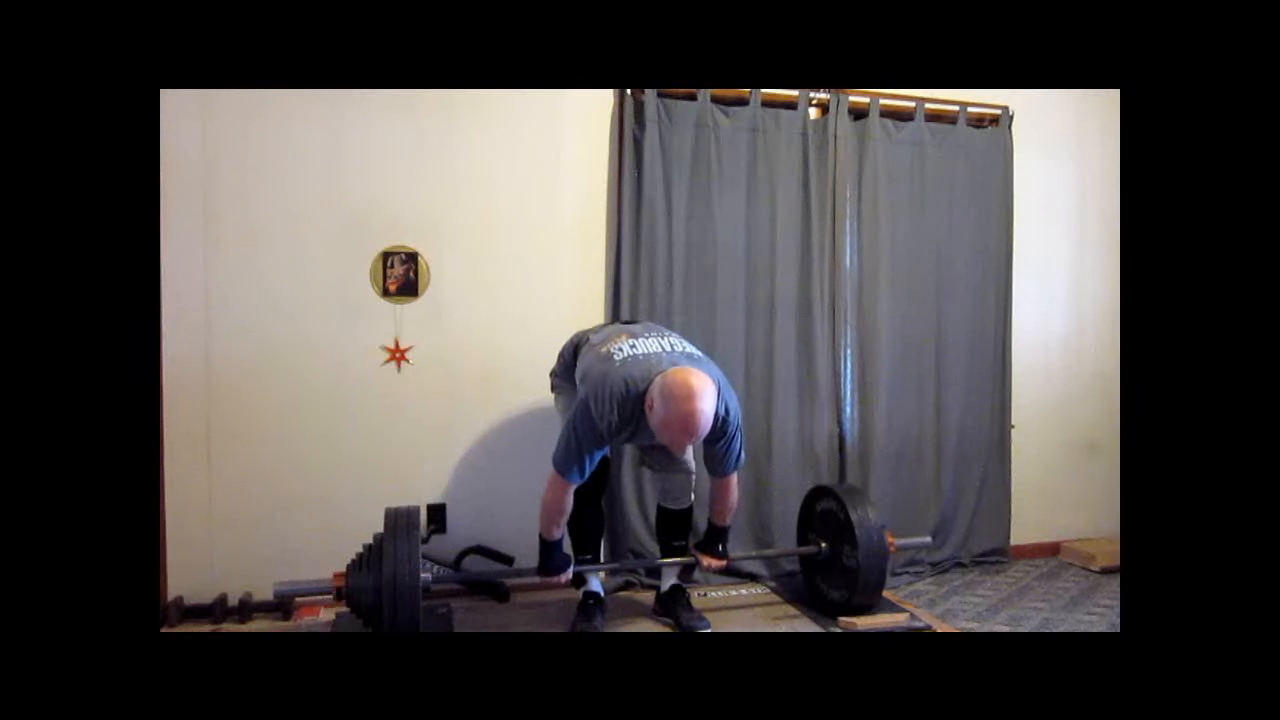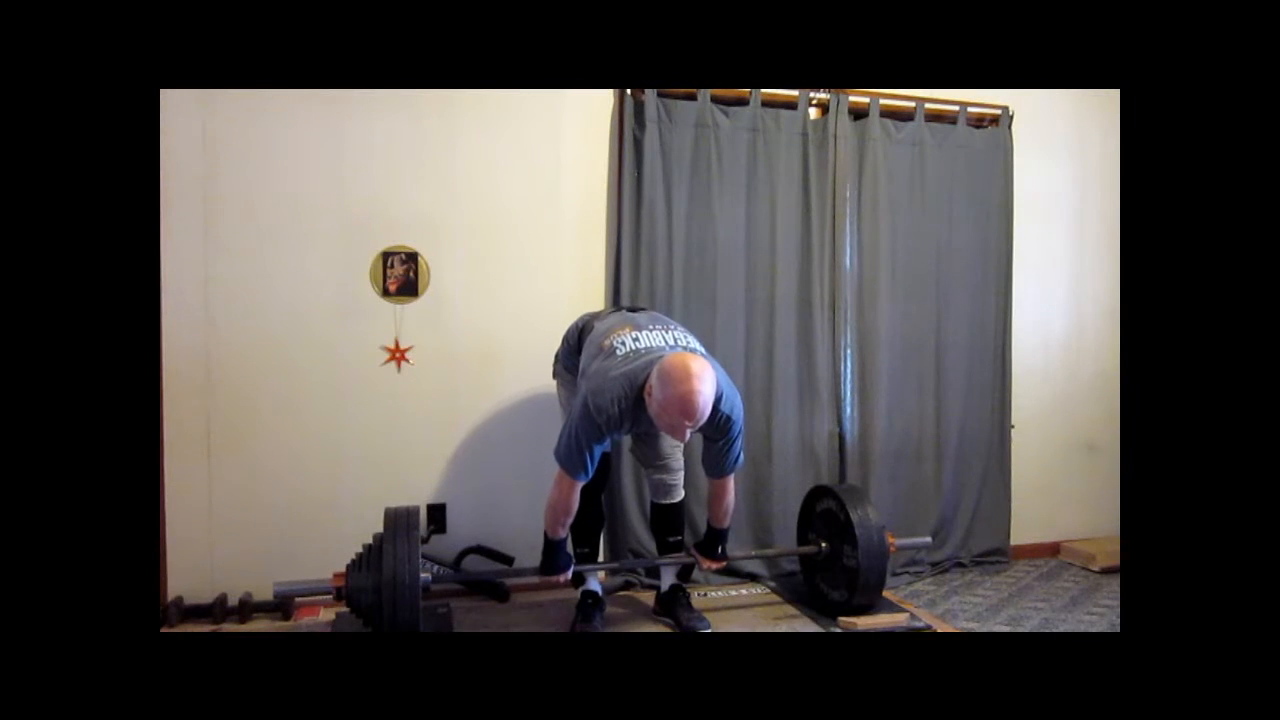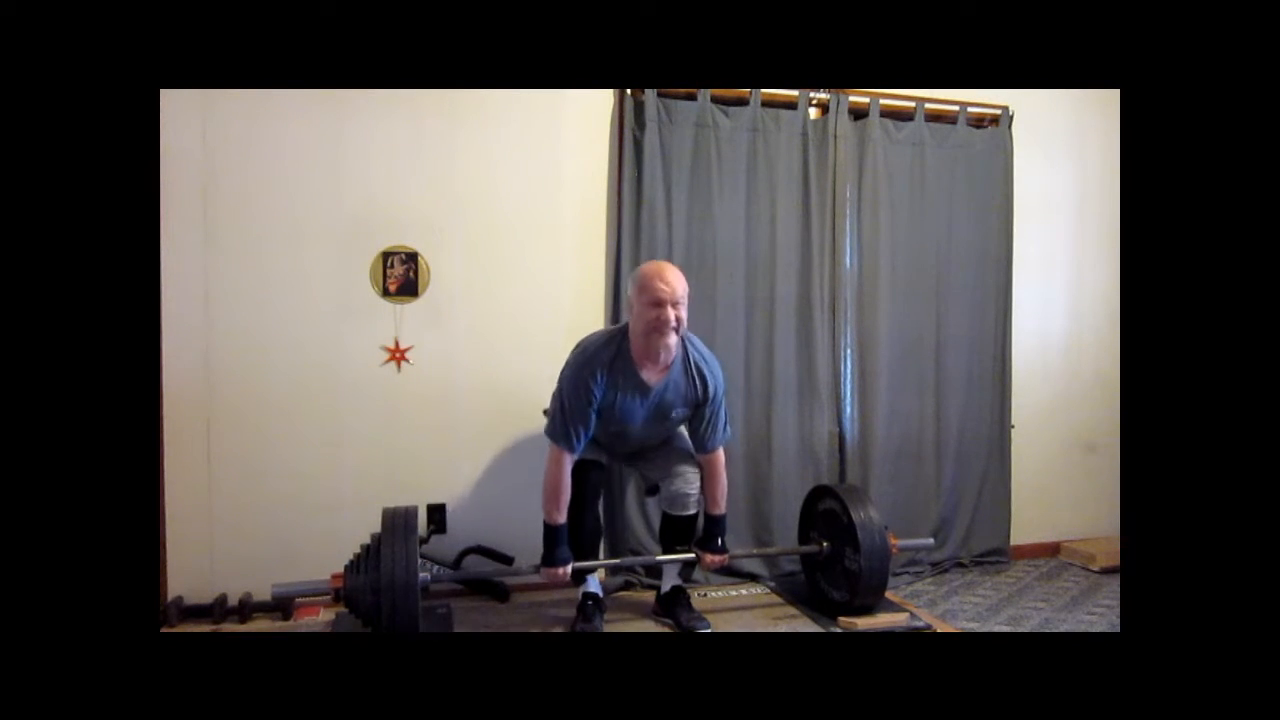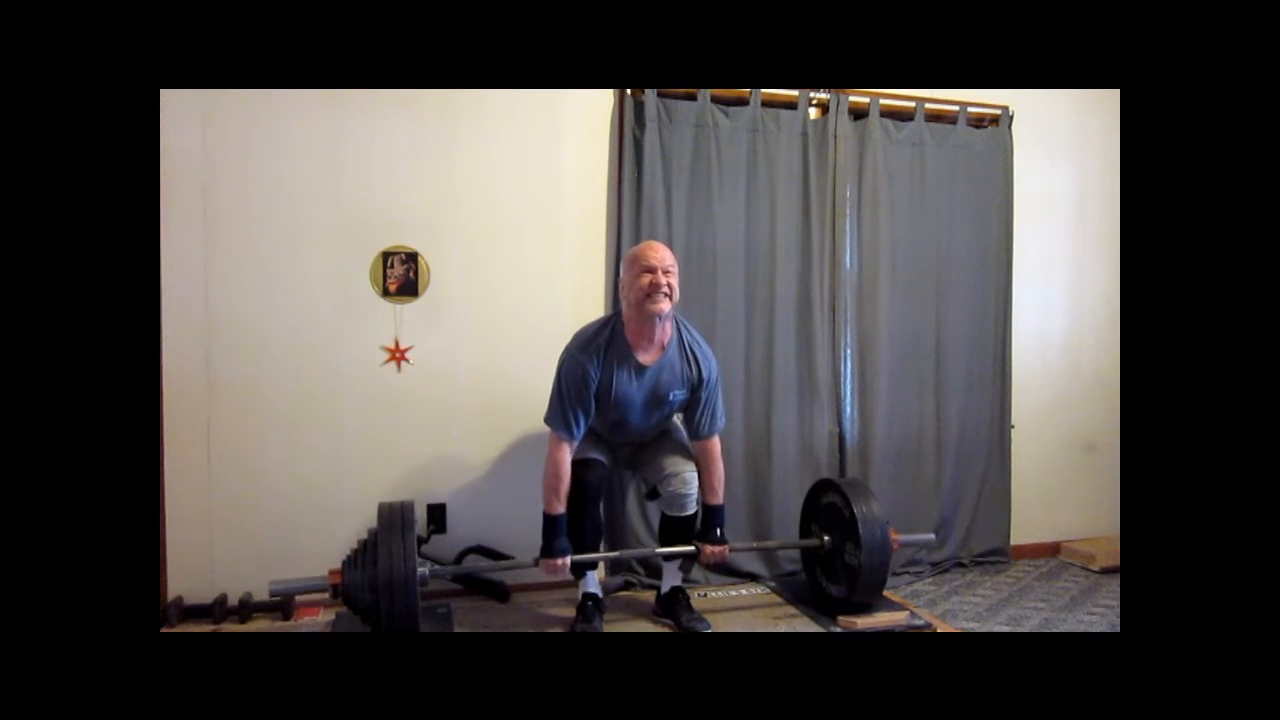
dt=0.7s
person 1, frame 1
left shoulder: (722, 404)
right shoulder: (602, 403)
left elbow: (725, 479)
right elbow: (561, 486)
left wrist: (715, 542)
right wrist: (551, 555)
right hip: (577, 369)
left knee: (679, 478)
right knee: (588, 482)
left ankle: (671, 590)
right ankle: (591, 592)
person 1, frame 2
left shoulder: (725, 402)
right shoulder: (603, 397)
left elbow: (722, 480)
right elbow: (569, 483)
left wrist: (714, 543)
right wrist: (554, 553)
right hip: (581, 354)
left knee: (669, 475)
right knee: (591, 477)
left ankle: (670, 590)
right ankle: (590, 591)
person 1, frame 3
left shoulder: (703, 368)
right shoulder: (591, 361)
left elbow: (712, 455)
right elbow: (562, 457)
left wrist: (715, 534)
right wrist: (554, 545)
left hip: (658, 438)
right hip: (592, 439)
left knee: (687, 482)
right knee: (583, 485)
left ankle: (671, 591)
right ankle: (589, 594)
person 1, frame 4
left shoulder: (696, 355)
right shoulder: (588, 351)
left elbow: (707, 443)
right elbow: (561, 446)
left wrist: (714, 525)
right wrist: (554, 536)
left hip: (656, 434)
right hip: (595, 436)
left knee: (684, 482)
right knee: (585, 482)
left ankle: (671, 593)
right ankle: (590, 597)
